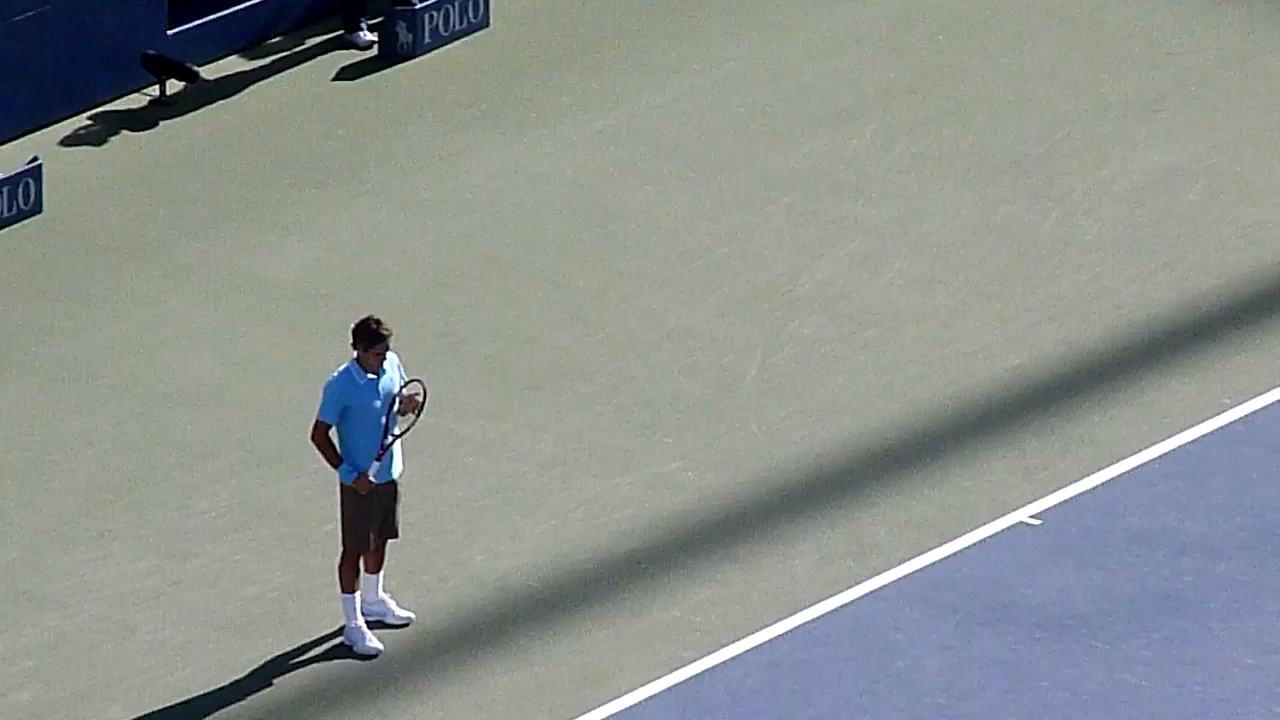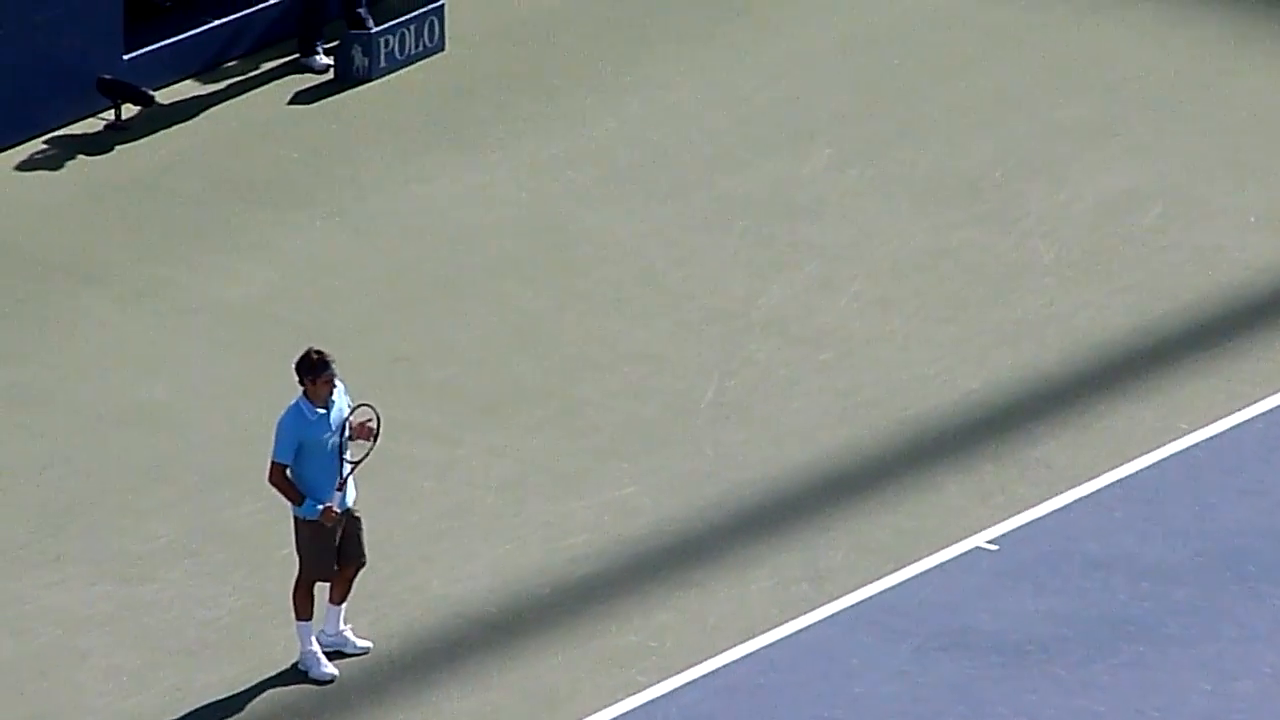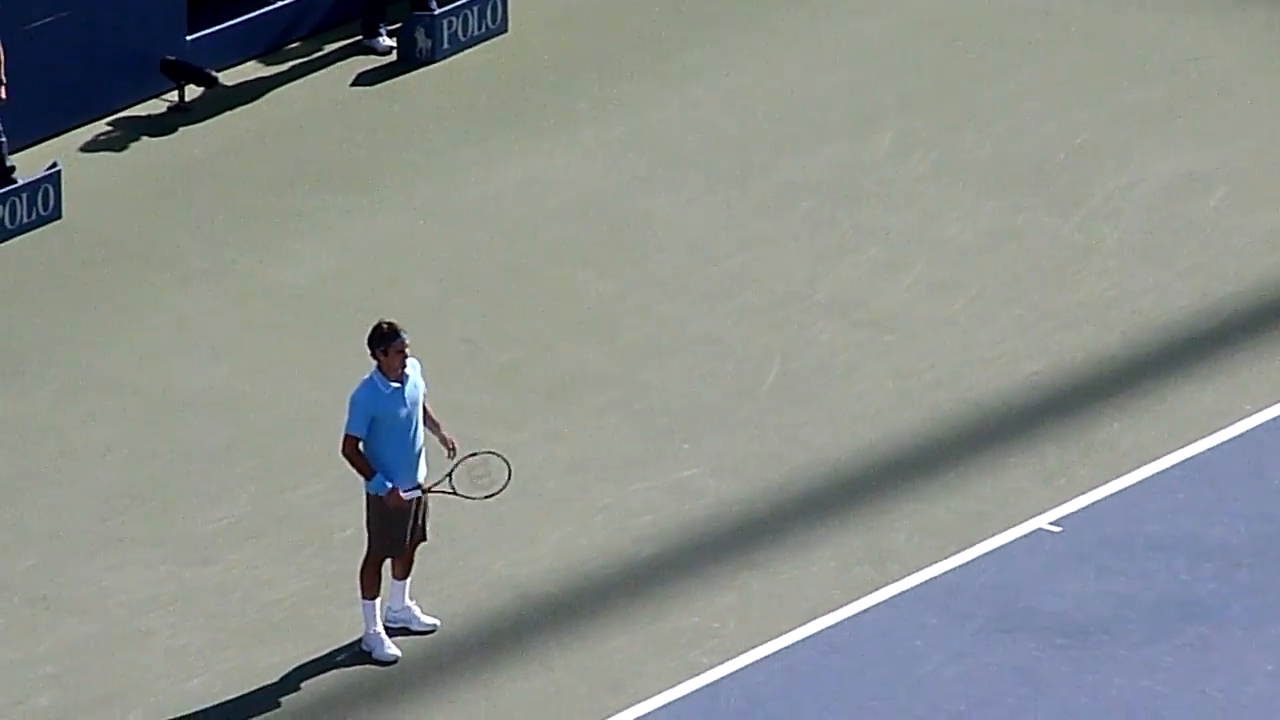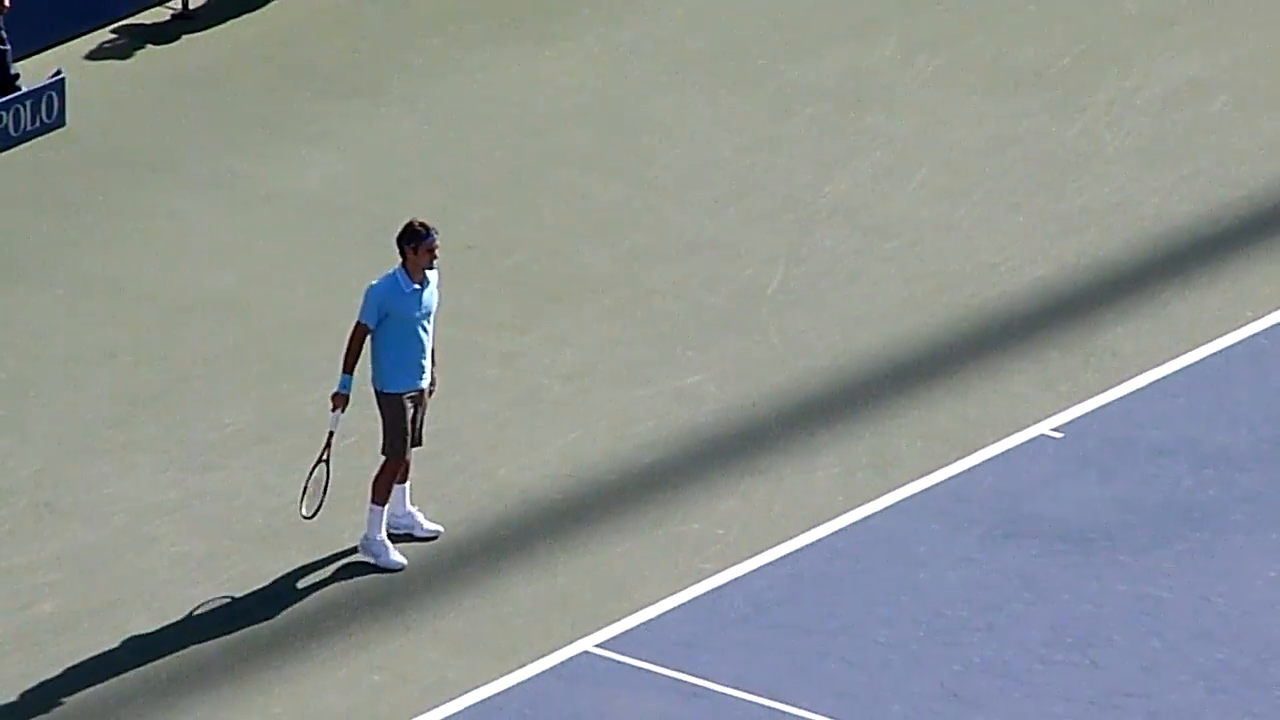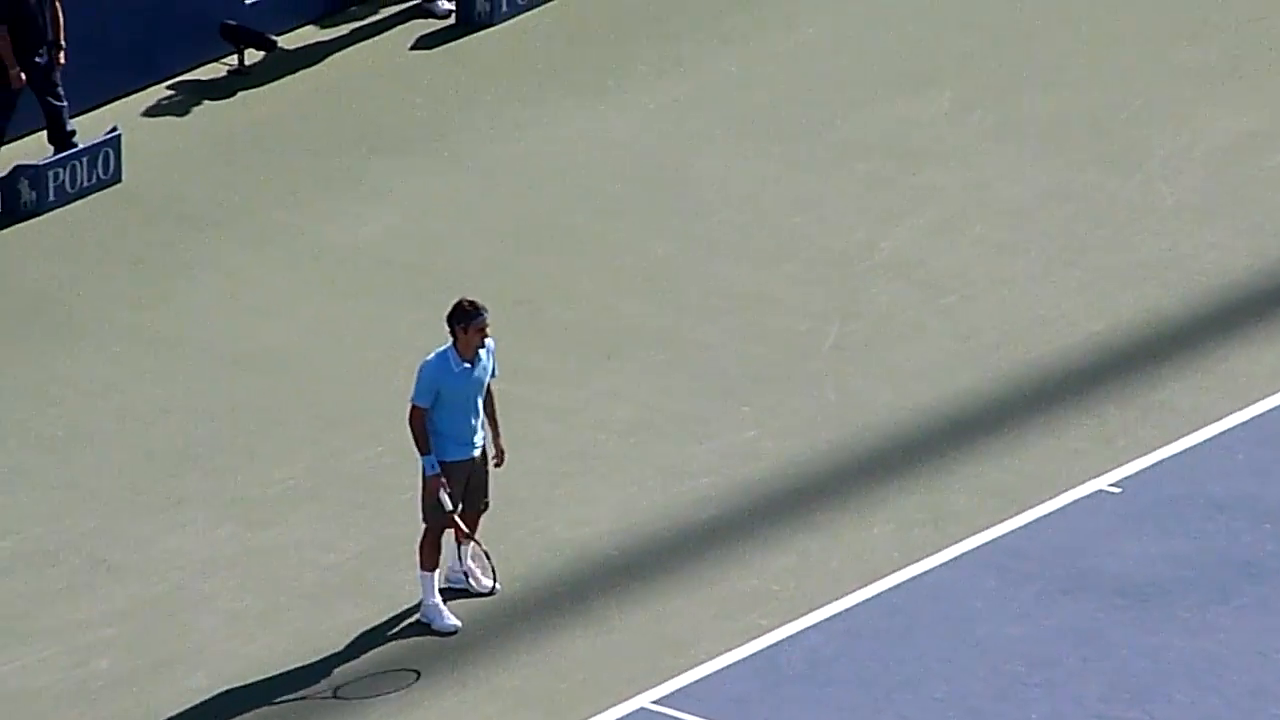
dt=0.5s
person 1, frame 1
left shoulder: (393, 364)
right shoulder: (339, 385)
right elbow: (319, 434)
left wrist: (407, 406)
right wrist: (348, 473)
left hip: (391, 473)
right hip: (360, 480)
left knee: (380, 540)
right knee: (354, 549)
left ankle: (373, 601)
right ankle: (353, 624)
person 1, frame 2
left shoulder: (339, 393)
right shoulder: (292, 423)
right elbow: (277, 476)
left wrist: (356, 432)
right wrist: (313, 509)
left hip: (346, 501)
right hip: (315, 512)
left knee: (352, 565)
right knee: (309, 578)
left ankle: (332, 632)
right ankle: (308, 651)
person 1, frame 3
left shoulder: (414, 370)
right shoulder: (365, 397)
right elbow: (350, 449)
left wrist: (440, 433)
right wrist: (381, 485)
left hip: (416, 479)
right hip: (387, 487)
left knee: (409, 545)
right knee: (378, 555)
left ankle: (399, 608)
right ankle: (373, 631)
person 1, frame 4
left shoulder: (432, 280)
right shoulder: (382, 291)
right elbow: (358, 336)
right wrist: (345, 385)
left hip: (419, 383)
right hip: (393, 388)
left knee: (405, 452)
right knee: (395, 458)
left ankle: (401, 514)
right ankle: (374, 536)
person 1, frame 5
left shoulder: (487, 351)
right shoulder: (433, 368)
right elbow: (416, 417)
left wrist: (496, 434)
right wrist: (431, 467)
left hip: (476, 450)
right hip: (443, 458)
left knee: (474, 510)
right knee: (436, 526)
left ankle: (458, 572)
right ankle: (430, 602)
